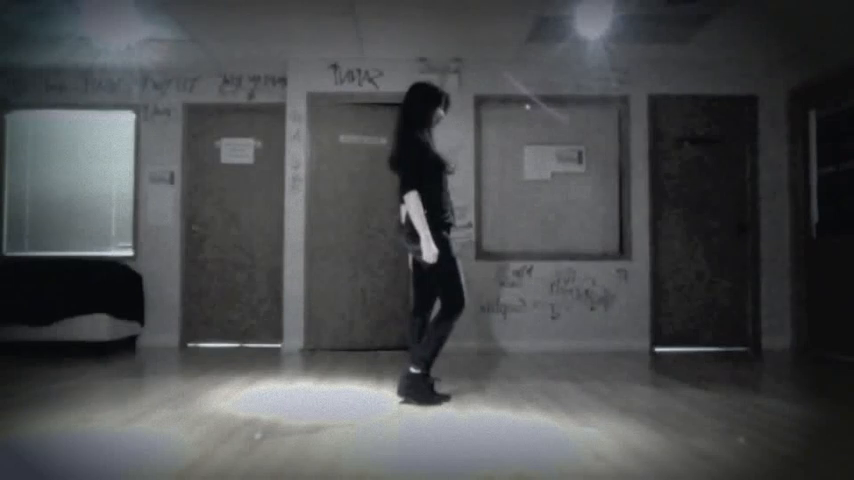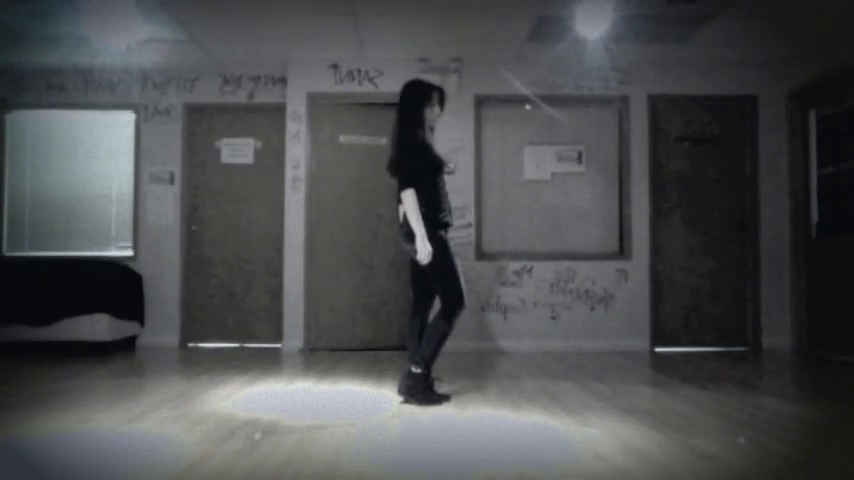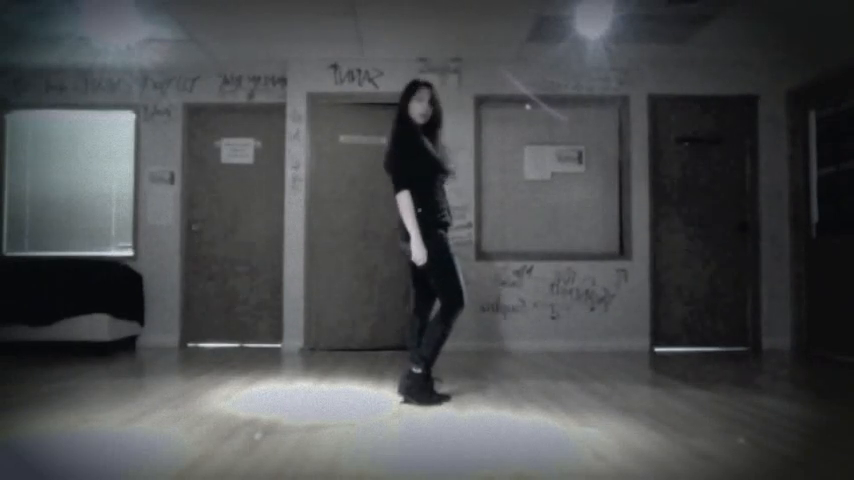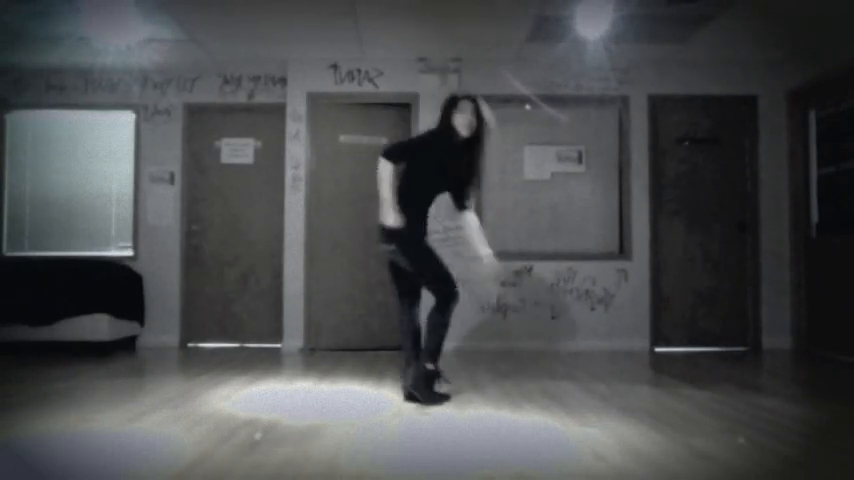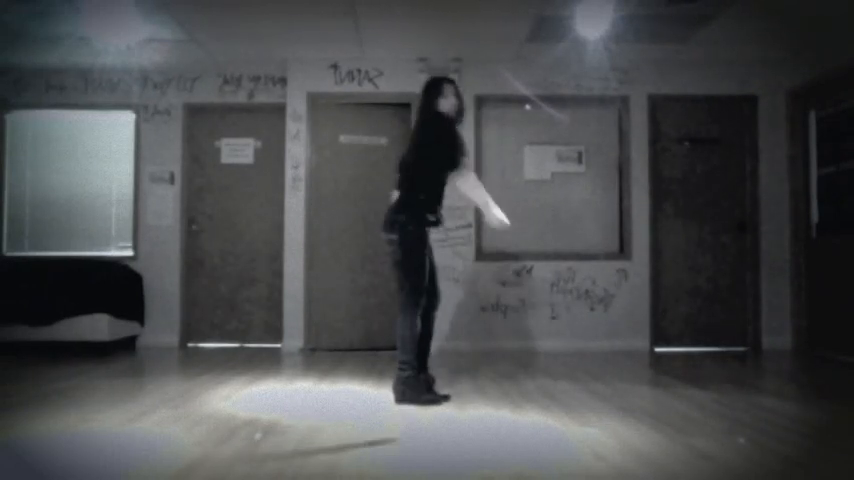
dt=1s
person 1, frame 1
left shoulder: (414, 143)
right shoulder: (415, 142)
right elbow: (410, 193)
left wrist: (418, 238)
right wrist: (426, 237)
left hip: (425, 233)
right hip: (430, 232)
left knee: (423, 305)
right knee: (453, 303)
left ankle: (416, 379)
right ankle: (415, 375)
person 1, frame 2
left shoulder: (415, 143)
right shoulder: (413, 141)
right elbow: (407, 189)
right wrist: (421, 236)
left hip: (425, 231)
right hip: (427, 230)
left knee: (422, 305)
right knee: (453, 302)
left ankle: (415, 379)
right ankle: (416, 375)
person 1, frame 3
left shoulder: (422, 140)
right shoulder: (405, 139)
right elbow: (402, 191)
right wrist: (416, 238)
left hip: (430, 230)
right hip: (425, 231)
left knee: (424, 305)
right knee: (452, 301)
left ankle: (416, 379)
right ankle: (416, 376)
person 1, frame 4
left shoulder: (458, 157)
right shoulder: (433, 142)
left elbow: (464, 208)
right elbow: (387, 158)
left wrist: (482, 247)
right wrist: (388, 206)
left hip: (402, 235)
right hip: (402, 231)
left knee: (409, 305)
right knee: (446, 293)
left ankle: (414, 381)
right ankle: (425, 371)
person 1, frame 5
left shoulder: (429, 132)
right shoulder: (439, 128)
left elbow: (401, 182)
right elbow: (456, 172)
right wrist: (489, 208)
left hip: (409, 224)
right hip: (409, 225)
left knee: (428, 300)
right knee: (414, 302)
left ankle: (418, 376)
right ankle: (407, 382)
